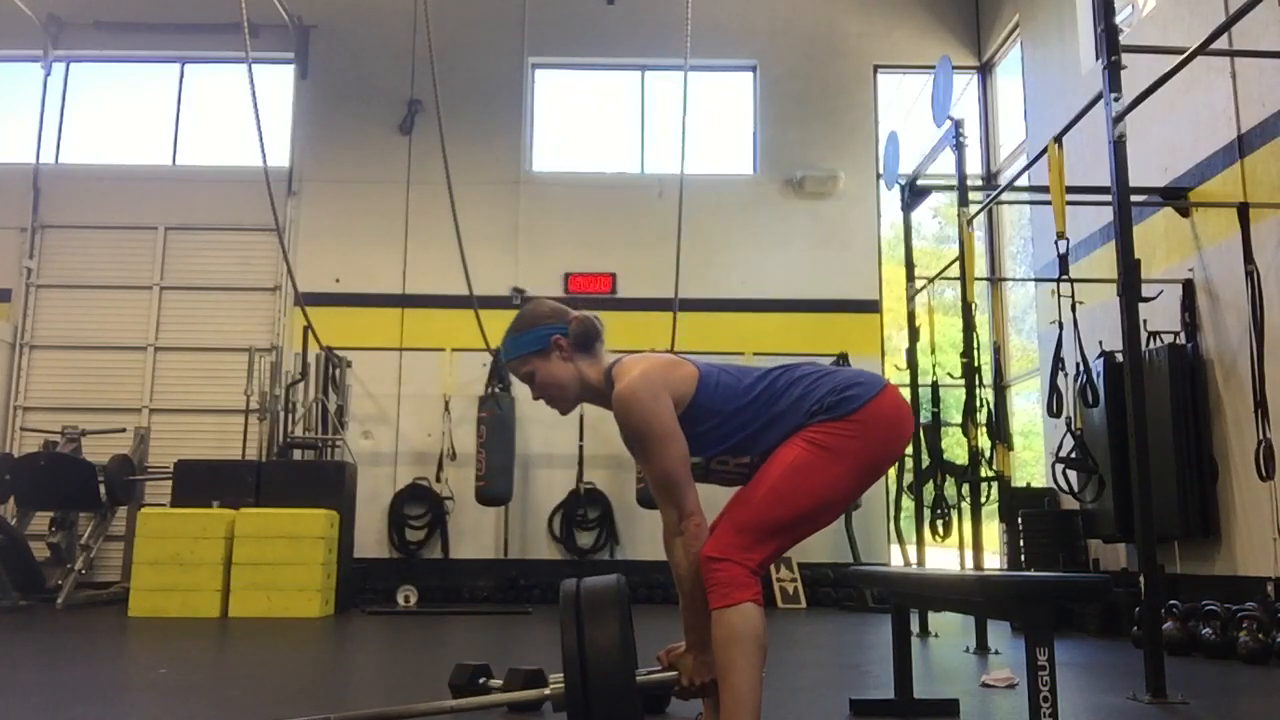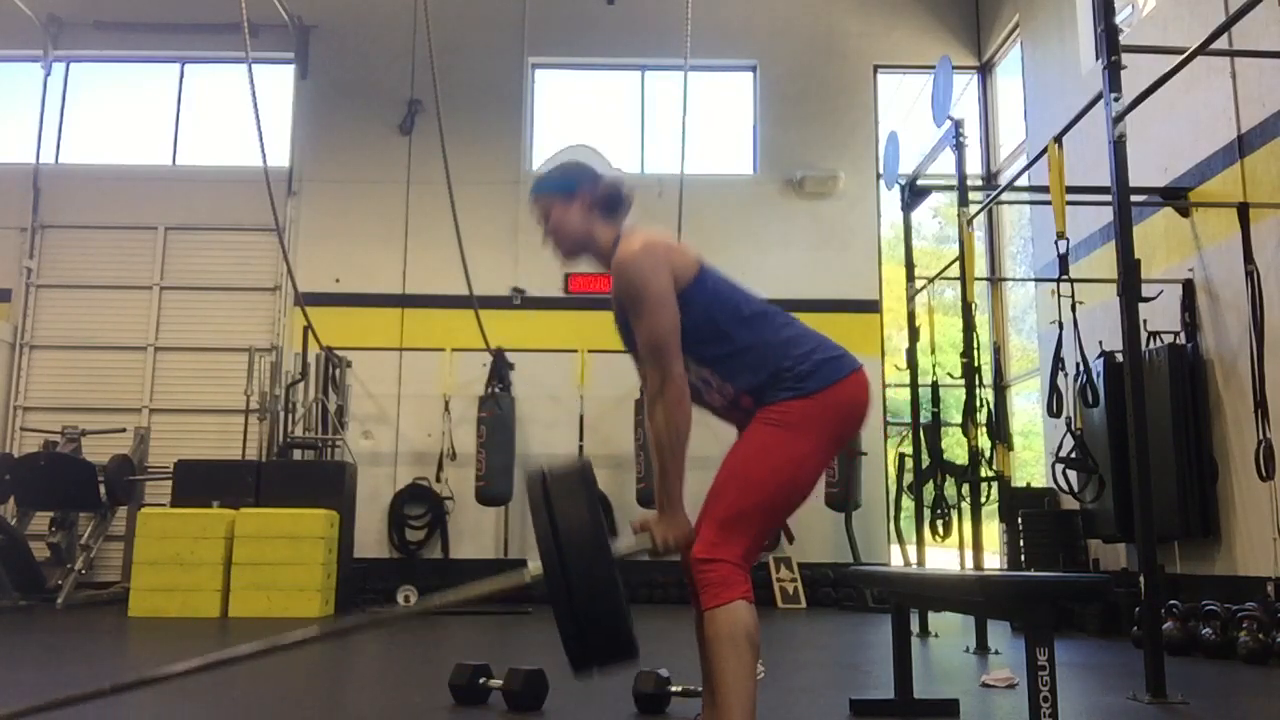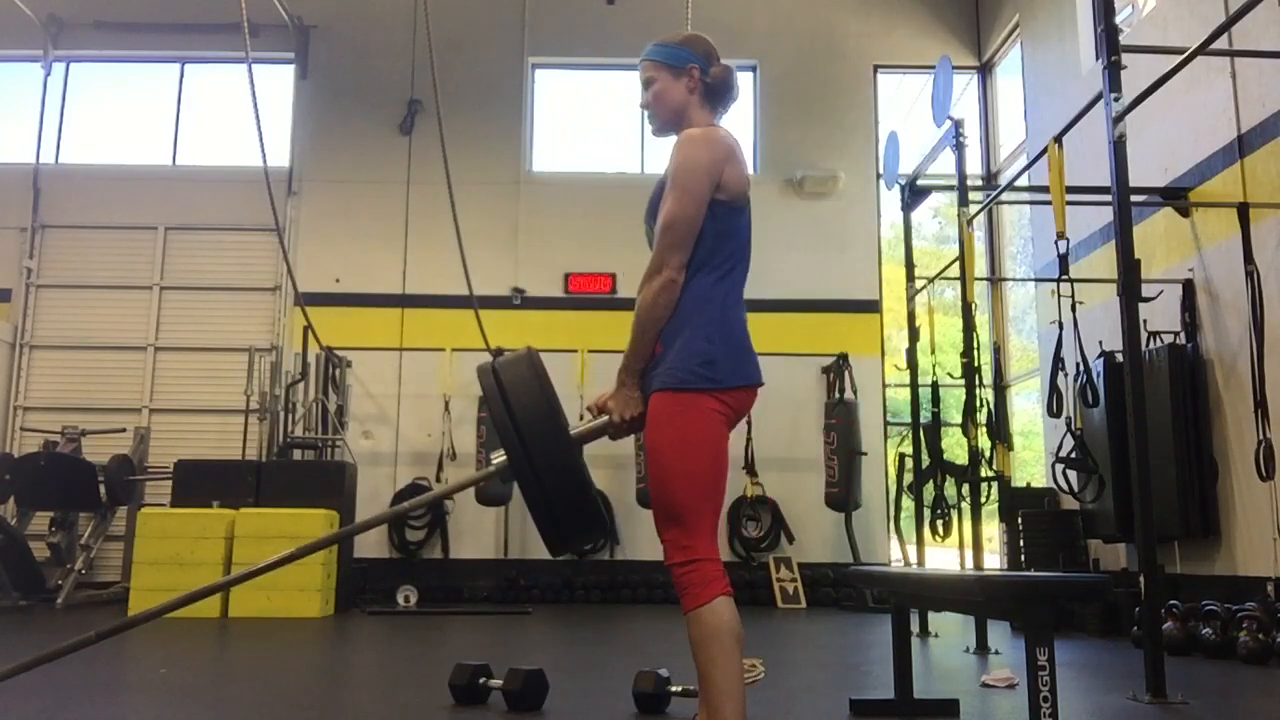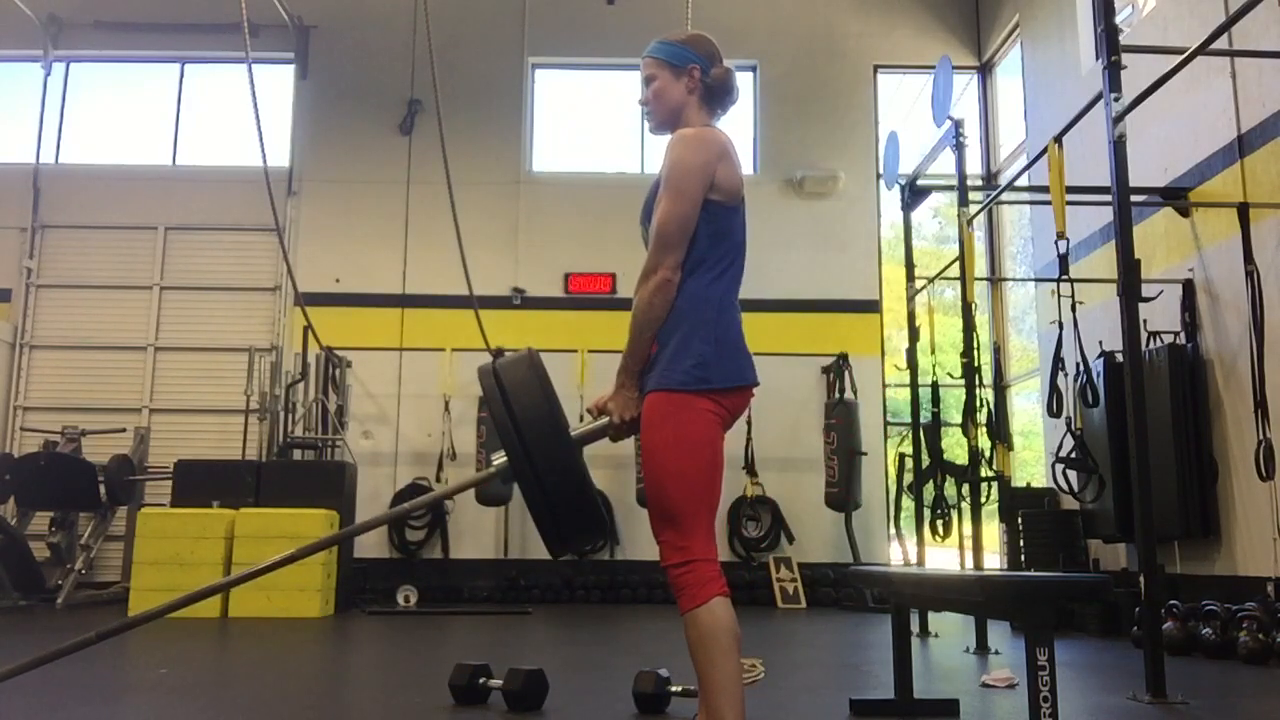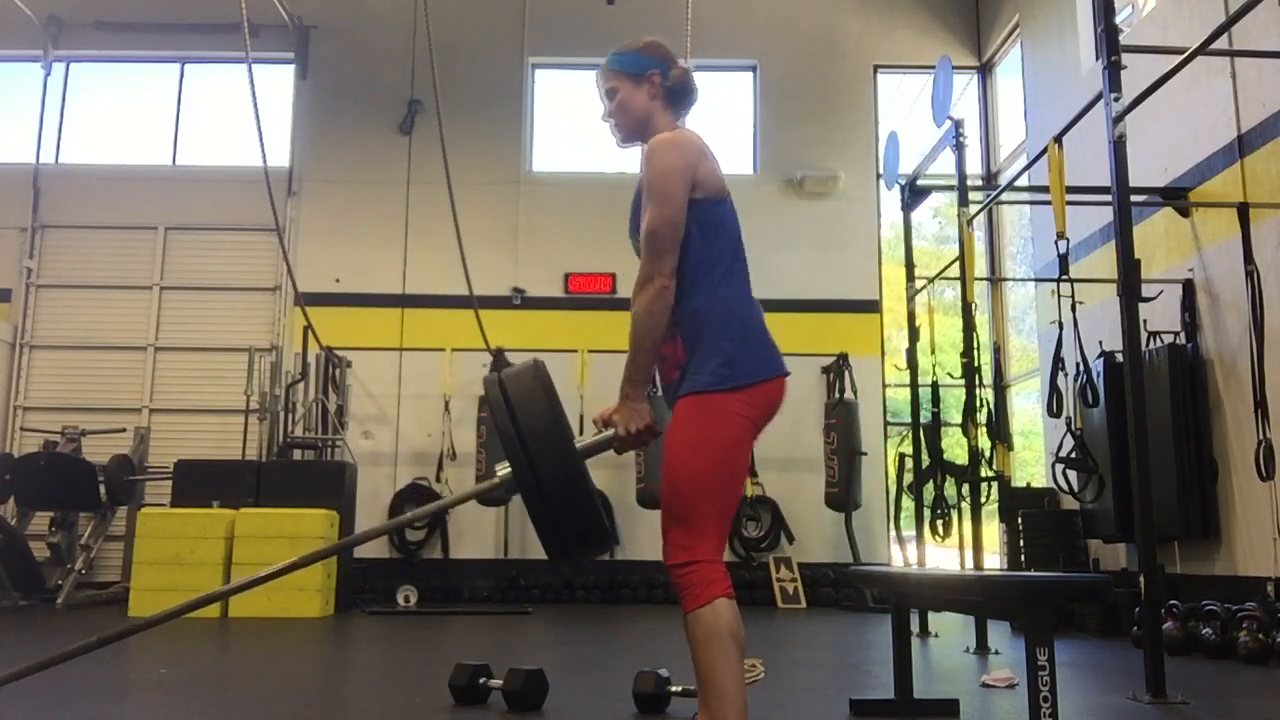
dt=0.5s
person 1, frame 1
left shoulder: (636, 389)
right shoulder: (631, 395)
left elbow: (689, 523)
right elbow: (678, 523)
left wrist: (698, 647)
right wrist: (698, 642)
left hip: (859, 417)
right hip: (850, 420)
left knee: (727, 561)
right knee: (725, 556)
person 1, frame 2
left shoulder: (638, 255)
right shoulder: (629, 271)
left elbow: (673, 390)
right elbow: (659, 394)
left wrist: (670, 510)
right wrist: (668, 510)
left hip: (816, 392)
right hip: (808, 398)
left knee: (716, 559)
right knee: (715, 555)
person 1, frame 3
left shoulder: (702, 143)
right shoulder: (705, 152)
left elbow: (667, 273)
left wrist: (627, 383)
right wrist: (639, 384)
left hip: (697, 371)
right hip: (702, 369)
left knee: (693, 559)
right knee: (691, 556)
person 1, frame 4
left shoulder: (695, 144)
right shoulder: (704, 151)
left elbow: (663, 274)
left wrist: (625, 384)
right wrist: (638, 383)
left hip: (691, 372)
right hip: (700, 370)
left knee: (690, 560)
right knee: (689, 556)
person 1, frame 5
left shoulder: (670, 148)
right shoulder: (675, 156)
left elbow: (658, 284)
left wrist: (632, 398)
right wrist: (640, 396)
left hip: (727, 374)
right hip: (726, 373)
left knee: (692, 558)
right knee: (694, 556)
